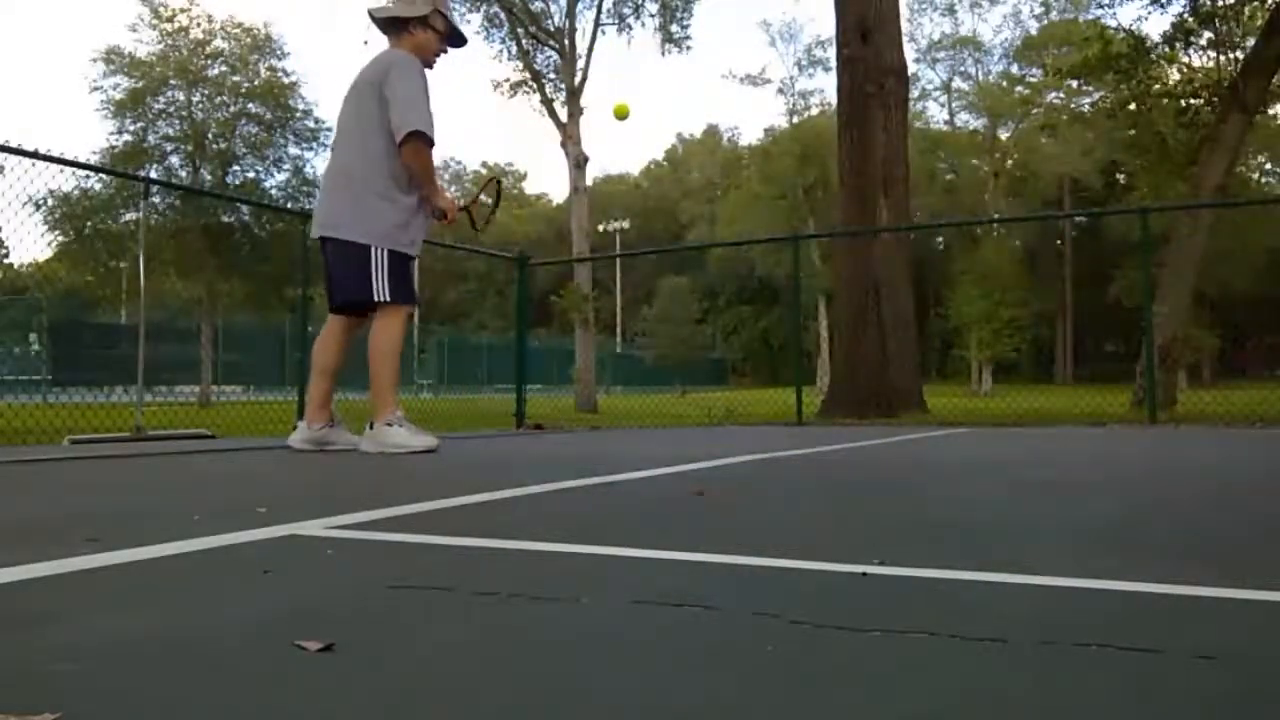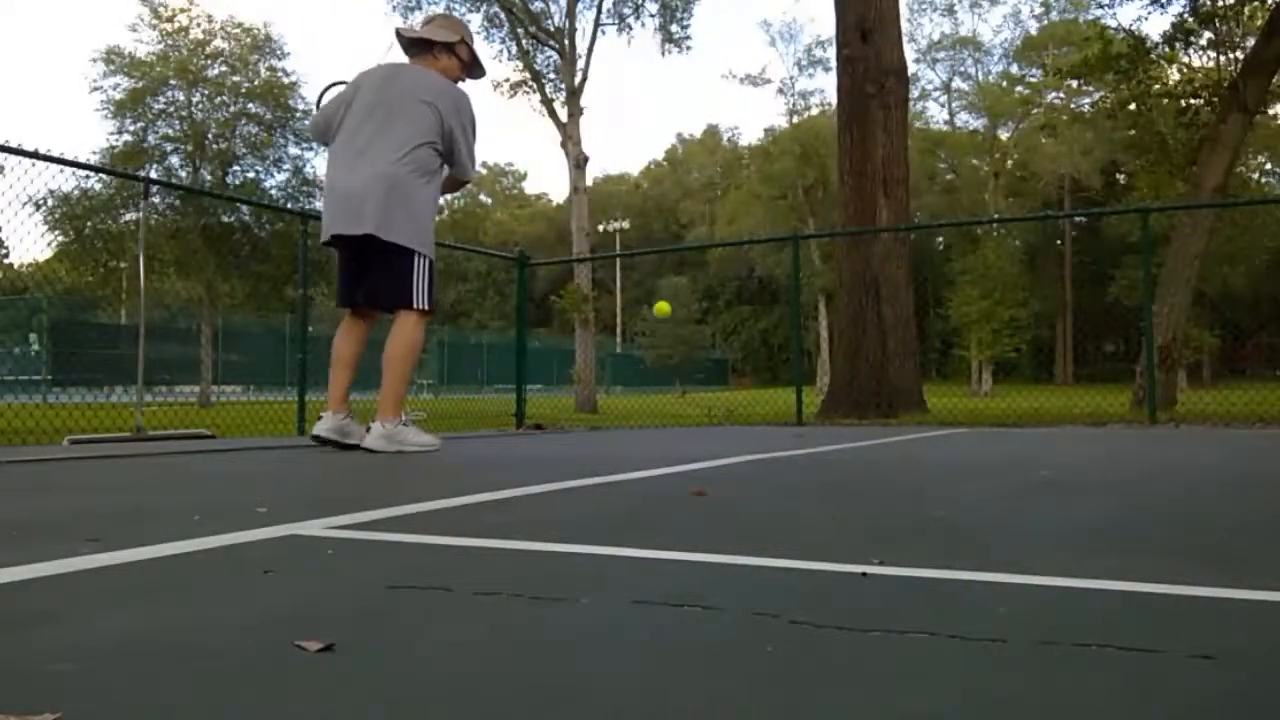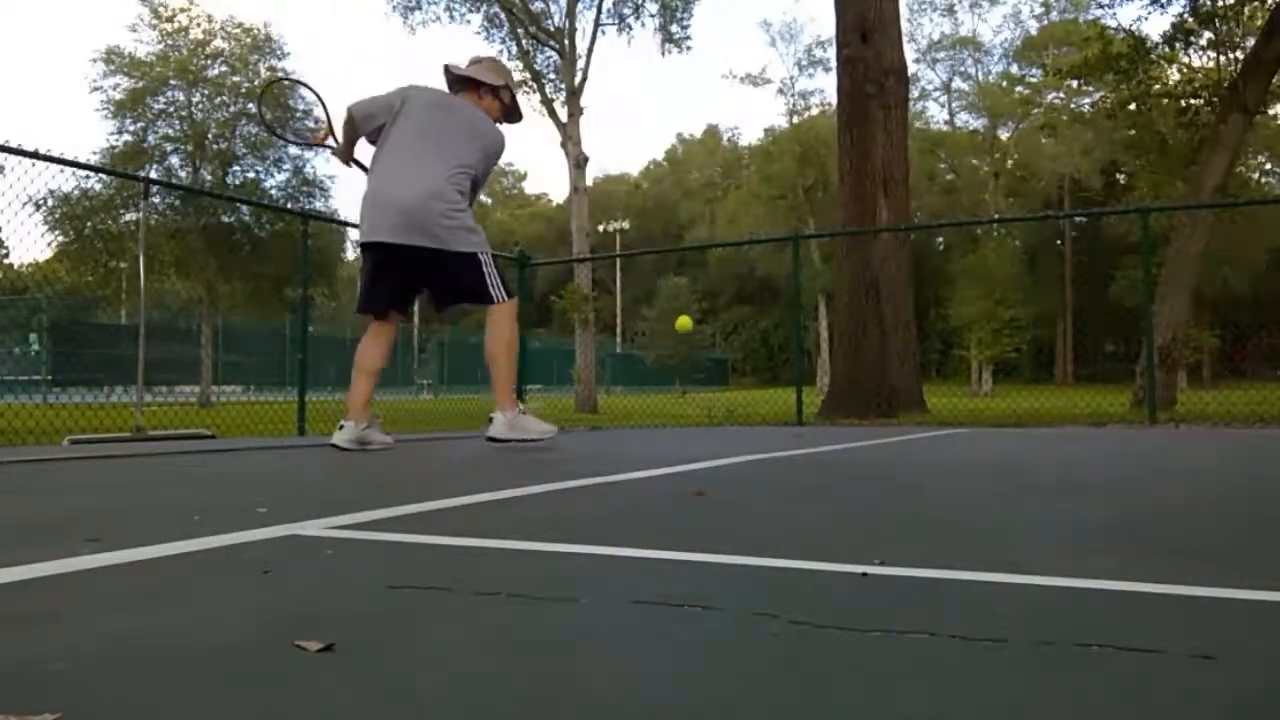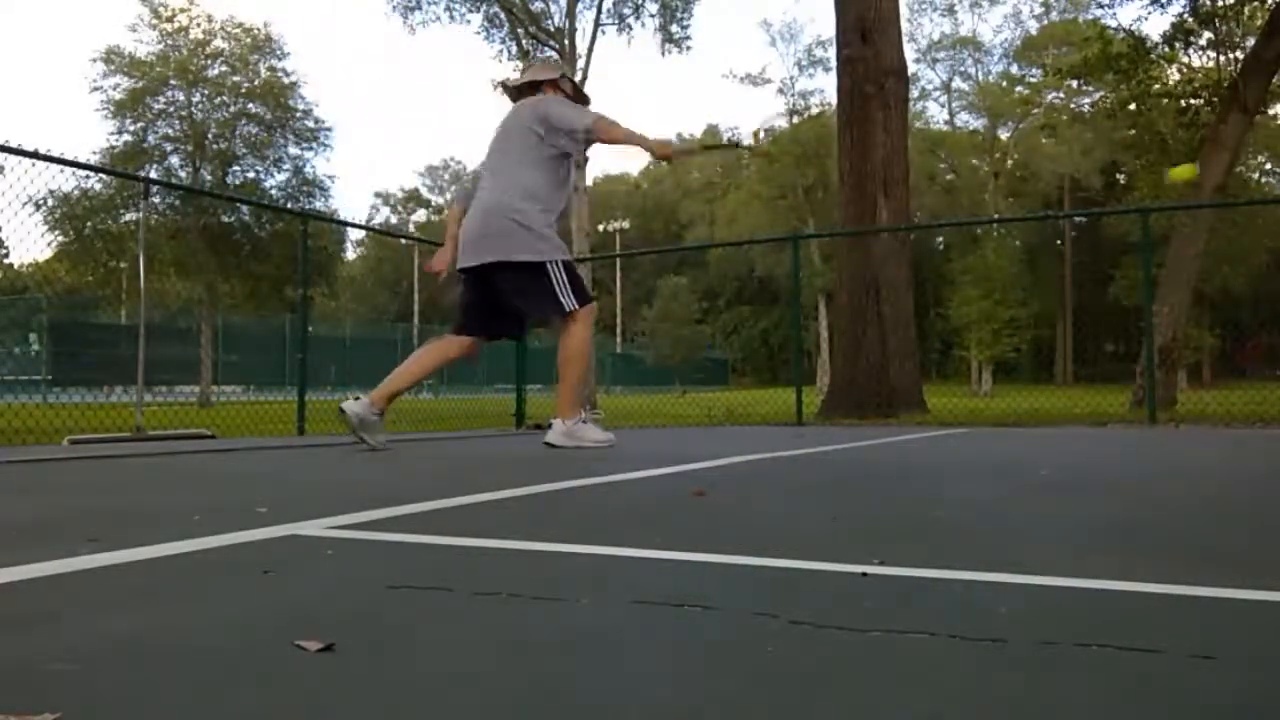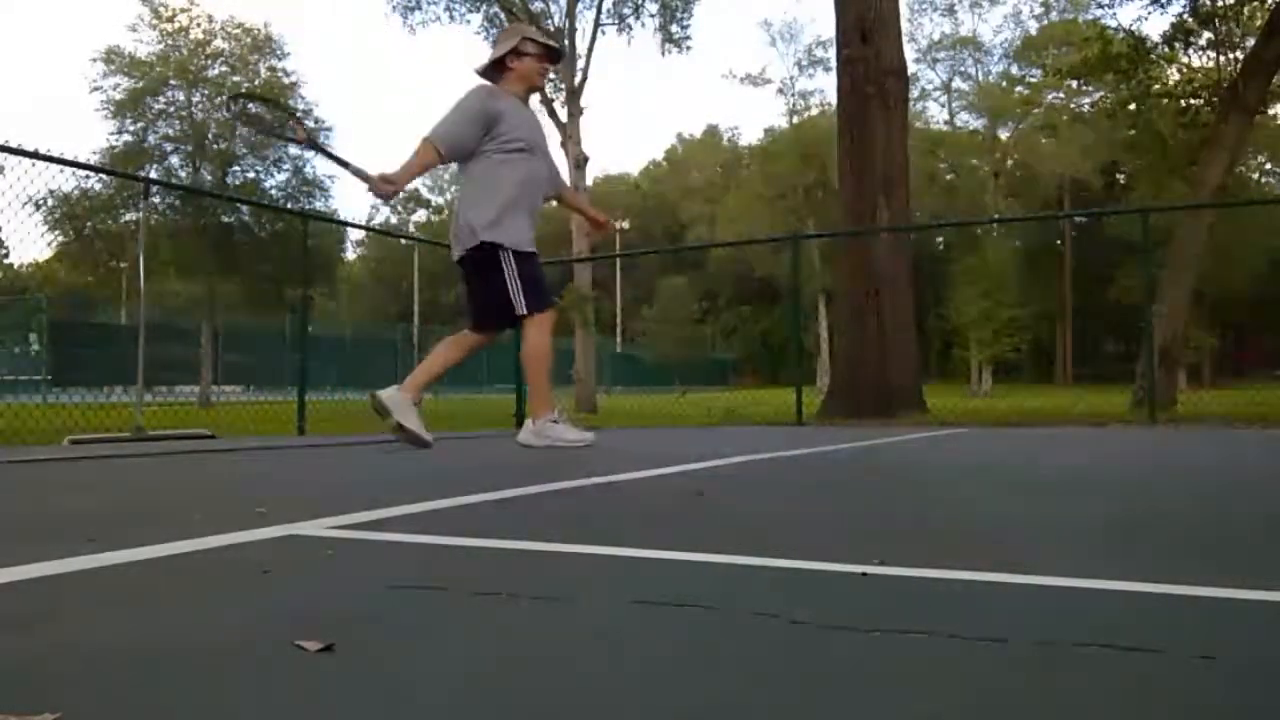
dt=0.5s
person 1, frame 1
left shoulder: (375, 70)
right shoulder: (403, 66)
right elbow: (412, 137)
left wrist: (420, 195)
right wrist: (434, 195)
left hip: (344, 213)
right hip: (371, 215)
left knee: (347, 314)
right knee: (393, 309)
left ankle: (316, 421)
right ankle: (384, 421)
person 1, frame 2
left shoulder: (370, 78)
right shoulder: (451, 97)
left elbow: (320, 128)
right elbow: (462, 173)
right wrist: (434, 186)
left hip: (345, 209)
right hip: (398, 213)
left knee: (360, 312)
right knee: (412, 313)
left ankle: (335, 413)
right ankle: (389, 422)
person 1, frame 3
left shoulder: (414, 97)
right shoulder: (491, 138)
left elbow: (355, 116)
left wrist: (346, 150)
left hip: (382, 221)
right hip: (442, 221)
left knee: (382, 322)
right knee: (501, 307)
left ankle: (355, 423)
right ankle: (507, 413)
person 1, frame 4
left shoulder: (507, 137)
right shoulder: (545, 106)
left elbow: (465, 199)
right elbow: (593, 124)
left wrist: (449, 247)
right wrist: (646, 142)
left hip: (480, 245)
right hip: (520, 233)
left knee: (462, 339)
right knee: (580, 314)
left ankle: (370, 405)
right ankle: (568, 421)
person 1, frame 5
left shoulder: (527, 118)
right shoulder: (486, 99)
left elbow: (549, 179)
right elbow: (440, 143)
left wrist: (588, 210)
right wrist: (402, 176)
left hip: (504, 236)
right hip: (491, 234)
left knee: (480, 331)
right knee: (540, 315)
left ankle: (403, 394)
right ankle: (542, 420)
